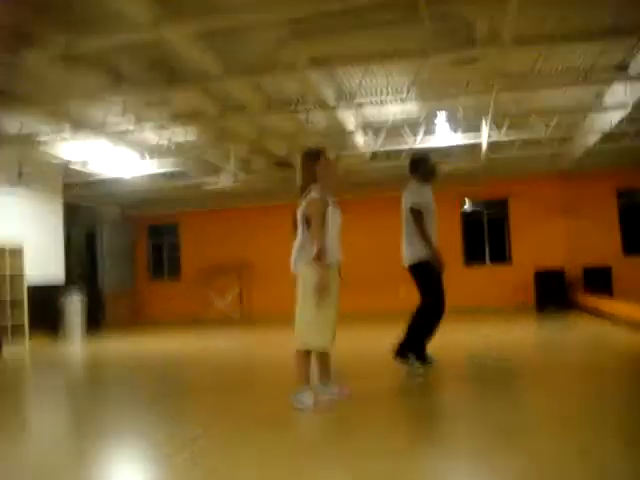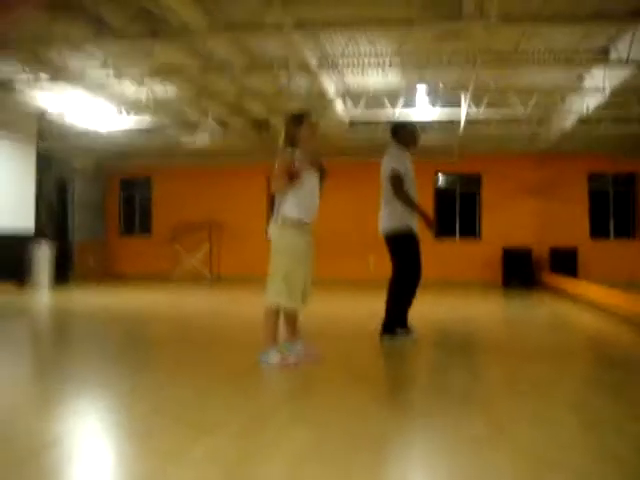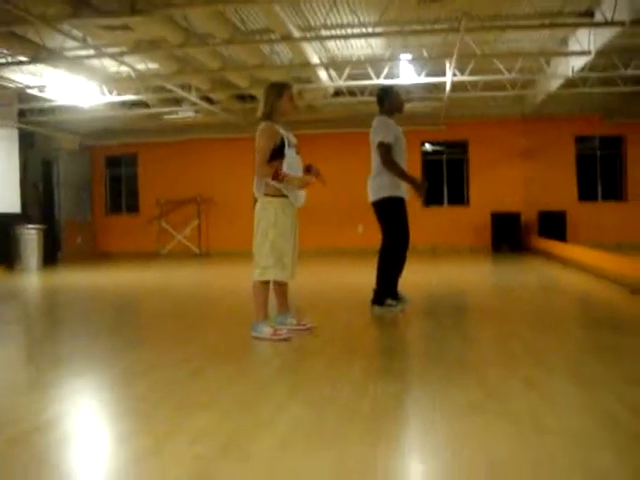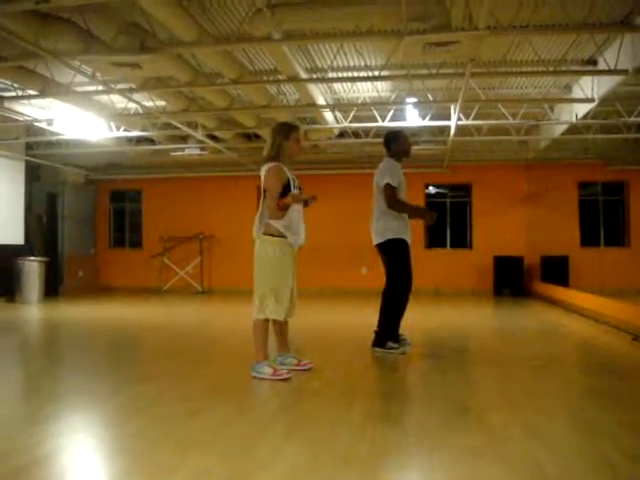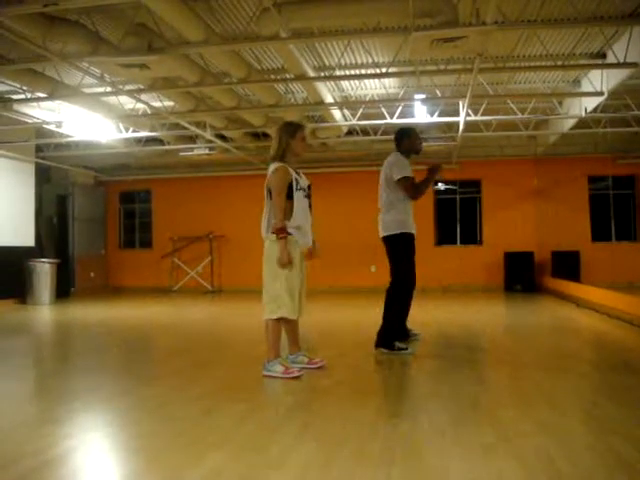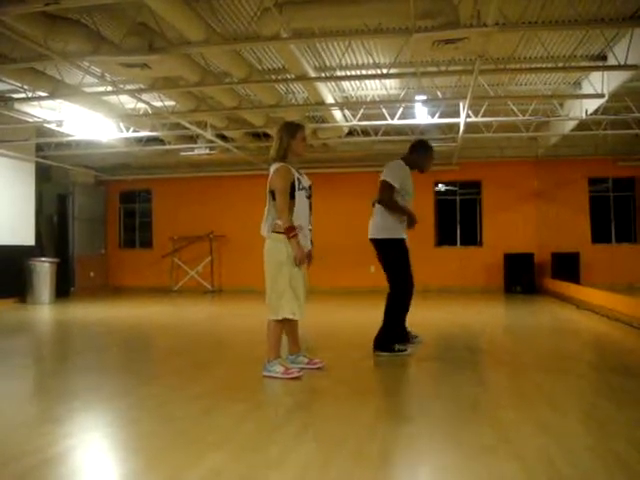
dt=0.7s
person 1, frame 1
left shoulder: (322, 198)
right shoulder: (316, 199)
right elbow: (316, 238)
left wrist: (333, 271)
right wrist: (322, 273)
left hip: (326, 271)
right hip: (316, 271)
left knee: (323, 330)
right knee: (310, 329)
left ankle: (325, 383)
right ankle: (303, 390)
person 1, frame 2
left shoulder: (305, 159)
right shoulder: (287, 157)
left elbow: (315, 195)
right elbow: (276, 188)
left wrist: (319, 173)
right wrist: (296, 169)
left hip: (304, 233)
right hip: (288, 232)
left knee: (295, 290)
right knee: (279, 289)
left ankle: (292, 342)
right ankle: (270, 349)
person 1, frame 3
left shoulder: (284, 133)
right shoulder: (268, 130)
right elbow: (260, 169)
left wrist: (307, 171)
right wrist: (290, 180)
left hip: (287, 204)
right hip: (272, 204)
left knee: (282, 262)
right knee: (267, 261)
left ankle: (284, 315)
right ankle: (260, 323)
person 1, frame 4
left shoulder: (284, 172)
right shoulder: (274, 170)
right elbow: (272, 210)
left wrist: (303, 202)
right wrist: (286, 202)
left hip: (285, 244)
right hip: (272, 243)
left knee: (283, 302)
right knee: (267, 301)
left ankle: (284, 355)
right ankle: (260, 362)
person 1, frame 5
left shoulder: (295, 174)
right shoulder: (280, 171)
right elbow: (278, 213)
left wrist: (309, 241)
right wrist: (282, 246)
left hip: (295, 244)
right hip: (281, 243)
left knee: (293, 301)
right knee: (279, 300)
left ankle: (295, 353)
right ankle: (272, 361)
person 1, frame 6
left shoulder: (295, 173)
right shoulder: (281, 171)
right elbow: (283, 212)
left wrist: (306, 246)
right wrist: (295, 244)
left hip: (294, 243)
right hip: (282, 243)
left knee: (293, 301)
right knee: (282, 302)
left ankle: (295, 354)
right ankle: (272, 362)
person 2, frame 1
left shoulder: (423, 190)
right shoulder: (416, 190)
right elbow: (418, 222)
left wrist: (433, 252)
right wrist: (433, 251)
left hip: (426, 257)
right hip: (420, 256)
left knee: (435, 304)
right knee: (434, 303)
left ankle: (415, 350)
right ankle: (408, 348)
person 2, frame 2
left shoulder: (401, 157)
right shoulder: (396, 155)
right elbow: (398, 190)
left wrist: (419, 215)
right wrist: (423, 214)
left hip: (404, 224)
right hip: (397, 225)
left knee: (410, 273)
right knee: (405, 274)
left ankle: (397, 322)
right ankle: (391, 326)
person 2, frame 3
left shoulder: (389, 125)
right shoulder: (382, 124)
right elbow: (386, 160)
left wrist: (411, 182)
right wrist: (413, 182)
left hip: (392, 192)
right hip: (387, 193)
left knee: (399, 242)
right knee: (394, 243)
left ankle: (389, 292)
right ankle: (382, 297)
person 2, frame 4
left shoulder: (393, 168)
right shoulder: (389, 167)
right elbow: (392, 201)
left wrist: (417, 212)
right wrist: (420, 212)
left hip: (395, 234)
right hip: (390, 235)
left knee: (402, 284)
right knee: (398, 285)
left ankle: (390, 334)
right ankle: (383, 339)
person 2, frame 5
left shoulder: (397, 162)
right shoulder: (398, 161)
right elbow: (413, 193)
left wrist: (428, 177)
right wrist: (431, 175)
left hip: (399, 228)
right hip: (397, 229)
left knee: (406, 281)
right knee: (401, 282)
left ankle: (399, 330)
right ankle: (386, 339)
person 2, frame 6
left shoulder: (405, 171)
right shoulder: (396, 168)
right elbow: (382, 197)
left wrist: (407, 215)
right wrist: (408, 214)
left hip: (393, 234)
right hip: (386, 235)
left knee: (405, 285)
right knee: (400, 287)
left ankle: (399, 333)
right ankle: (385, 342)
